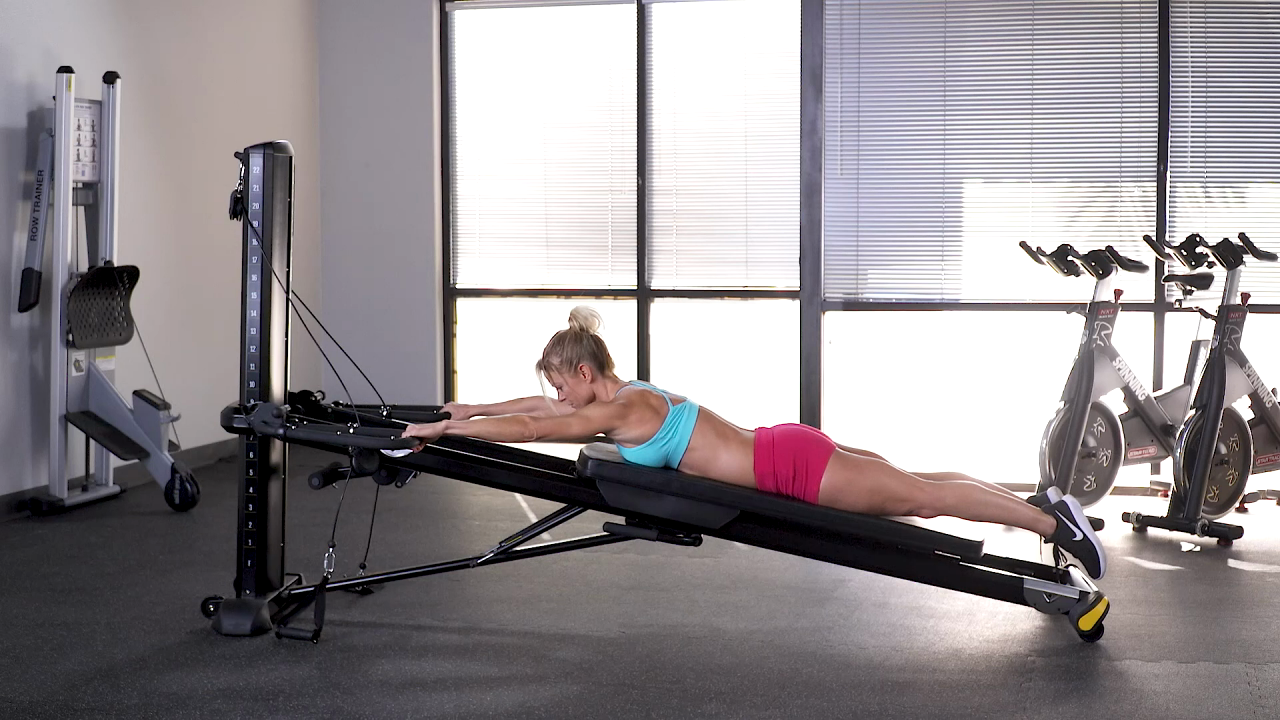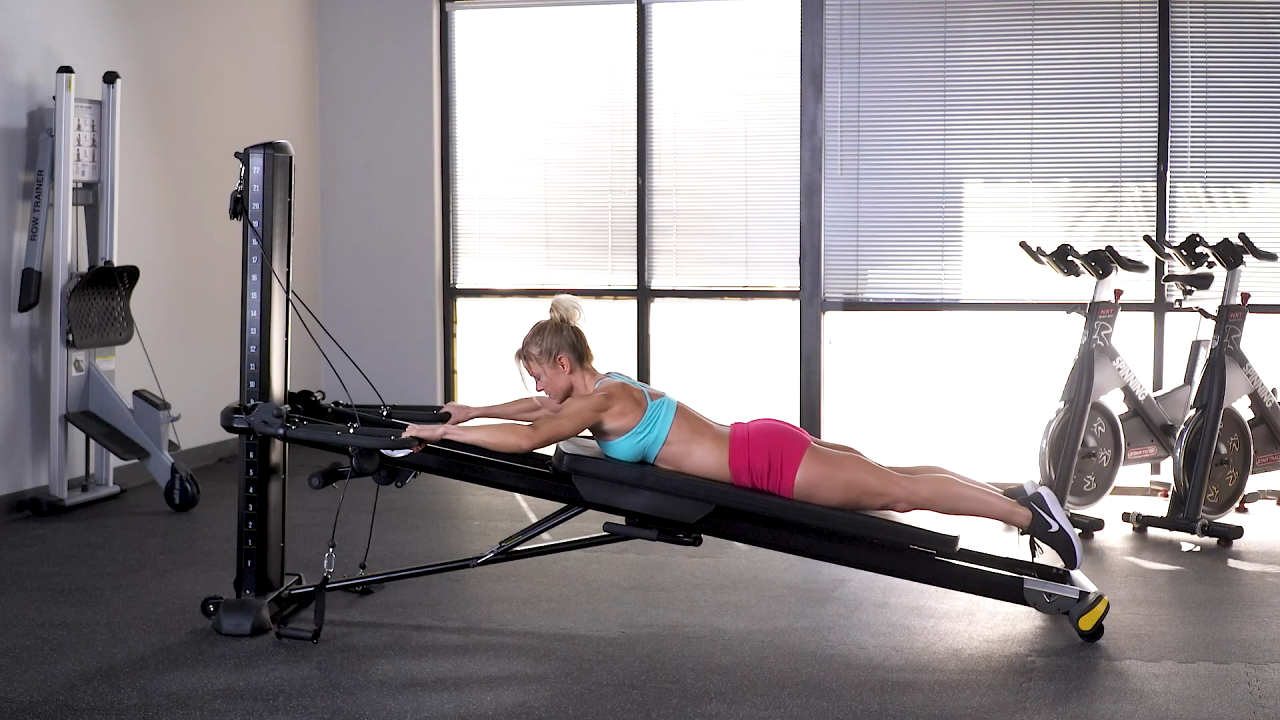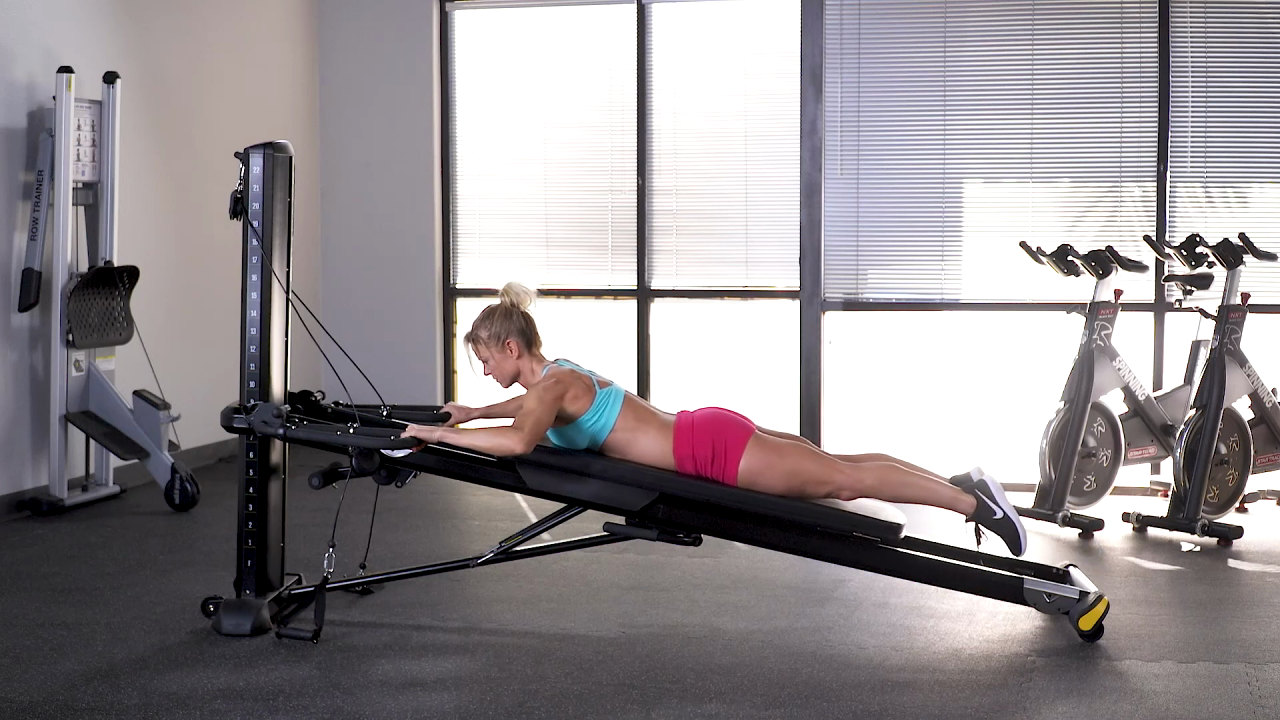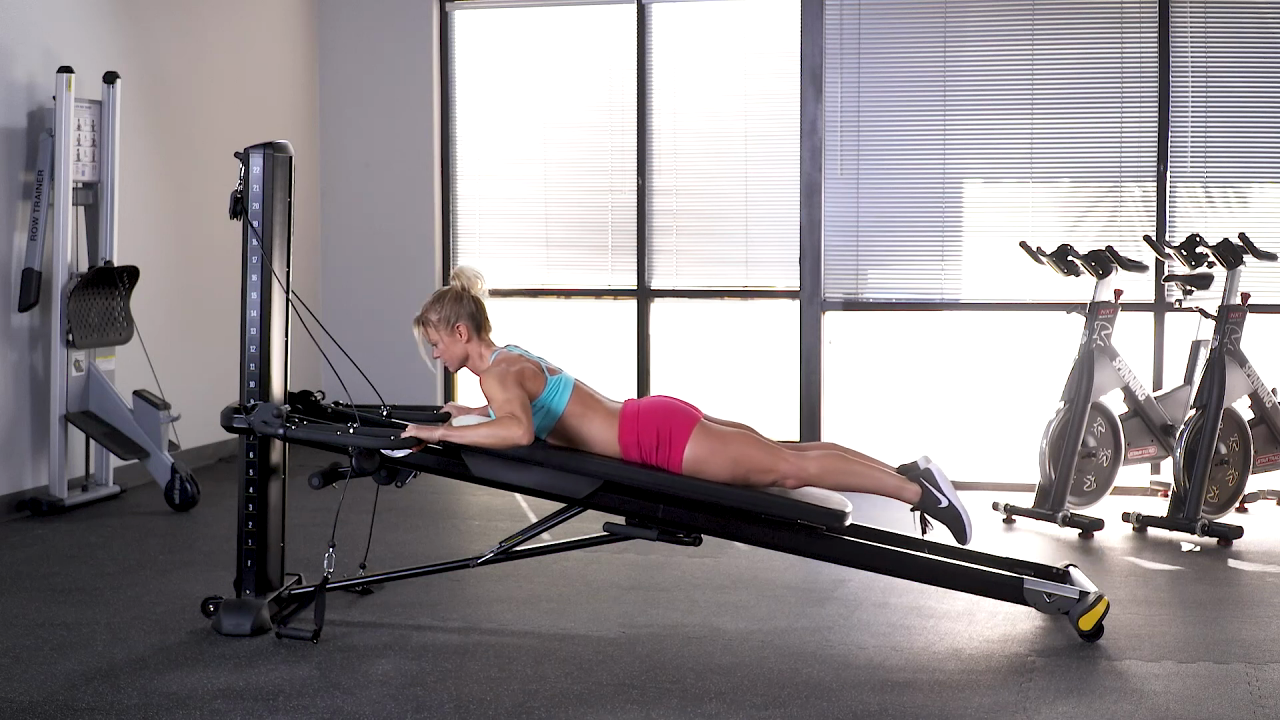
dt=0.4s
person 1, frame 1
left shoulder: (623, 410)
right shoulder: (620, 394)
left elbow: (530, 429)
right elbow: (547, 406)
left wrist: (442, 430)
right wrist: (472, 406)
left hip: (790, 465)
right hip: (787, 452)
left knee: (922, 498)
right knee: (917, 488)
left ankle: (1052, 521)
right ankle: (1041, 503)
person 1, frame 2
left shoulder: (603, 401)
right shoulder: (601, 388)
left elbow: (525, 438)
right elbow: (546, 409)
left wrist: (443, 433)
right wrist: (477, 410)
left hip: (767, 460)
right hip: (763, 450)
left knee: (896, 492)
right knee: (893, 479)
left ankle: (1026, 513)
right ankle: (1017, 499)
person 1, frame 3
left shoulder: (548, 383)
right shoulder: (556, 372)
left elbow: (520, 442)
left wrist: (443, 435)
right wrist: (477, 412)
left hip: (711, 449)
right hip: (710, 435)
left knee: (843, 480)
right knee: (837, 467)
left ankle: (971, 502)
right ankle: (963, 487)
person 1, frame 4
left shoulder: (497, 372)
right shoulder: (511, 358)
left elbow: (521, 433)
left wrist: (443, 433)
right wrist: (480, 412)
left hip: (657, 436)
right hip: (658, 423)
left knee: (789, 469)
right knee: (785, 454)
left ankle: (917, 491)
right ankle: (910, 474)
